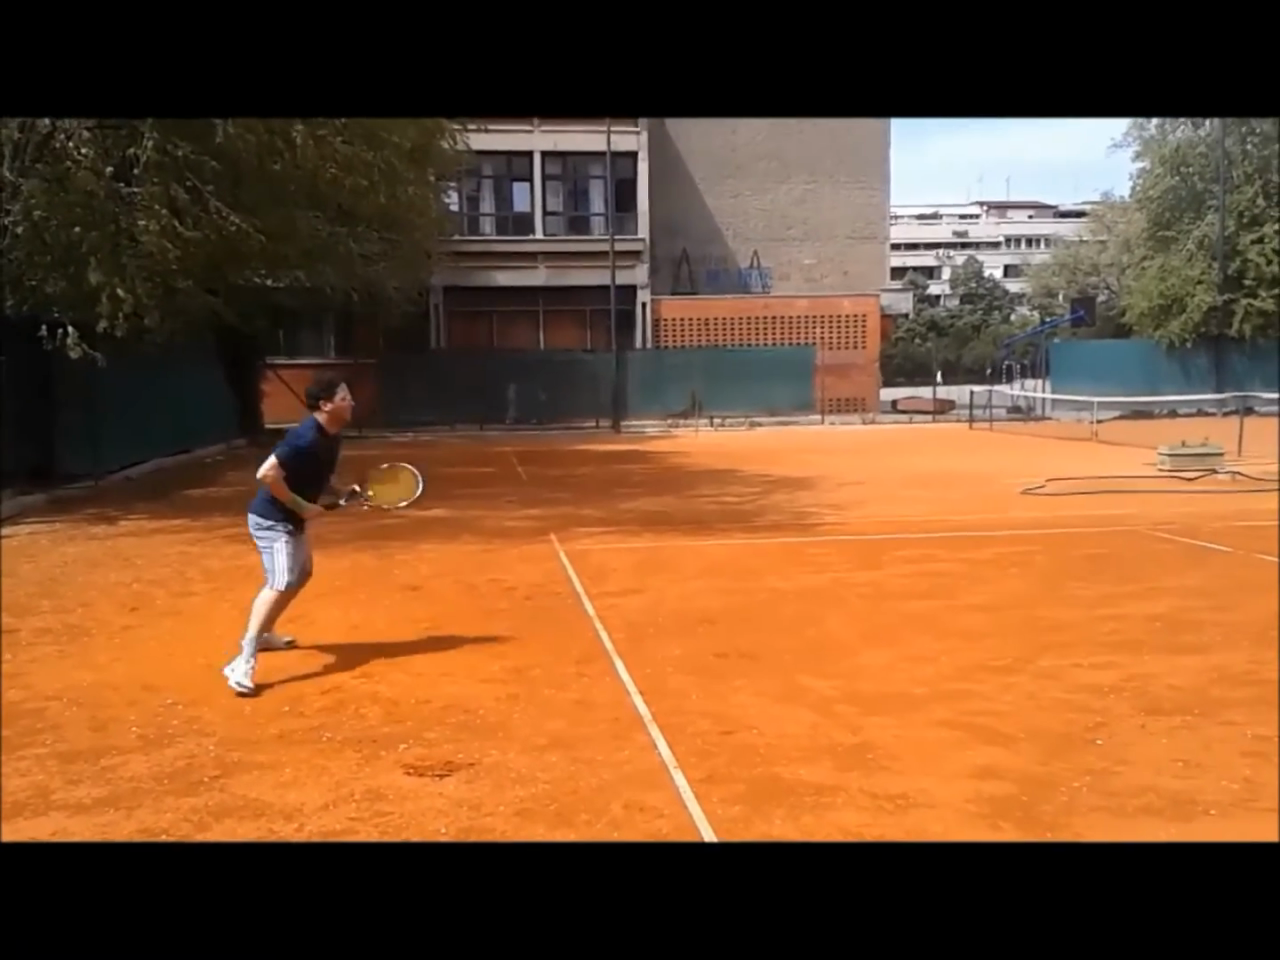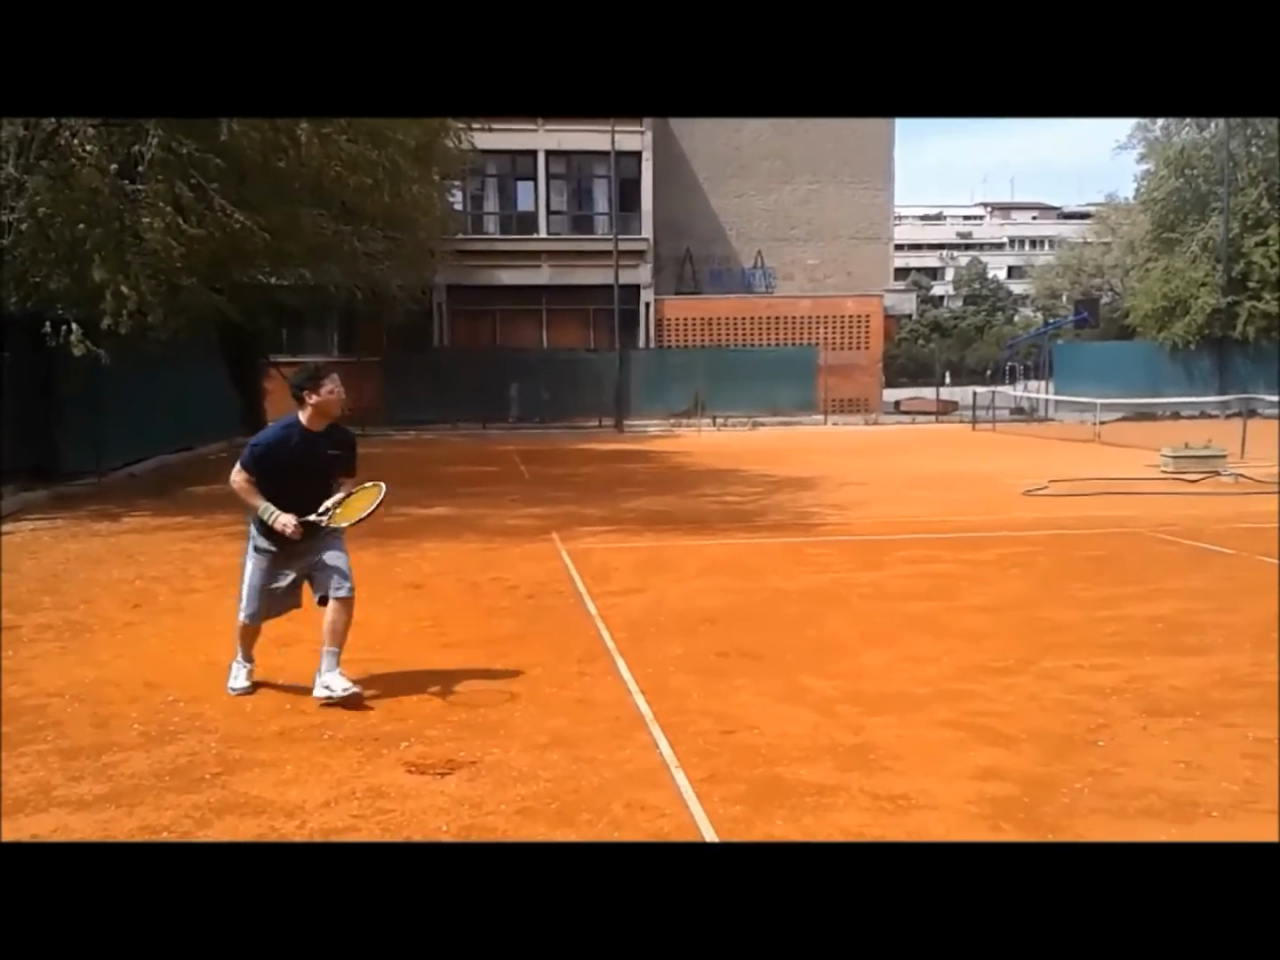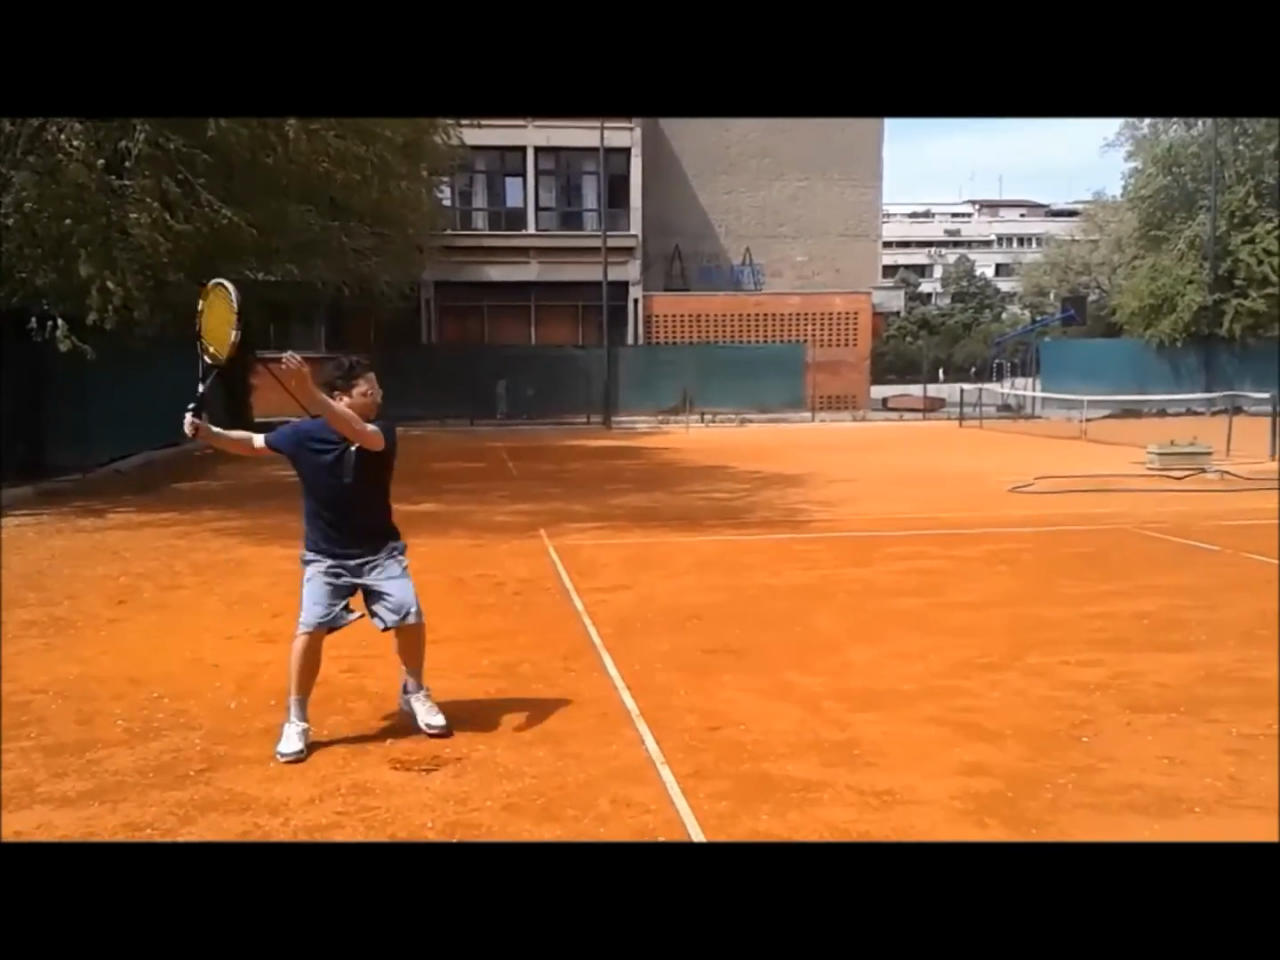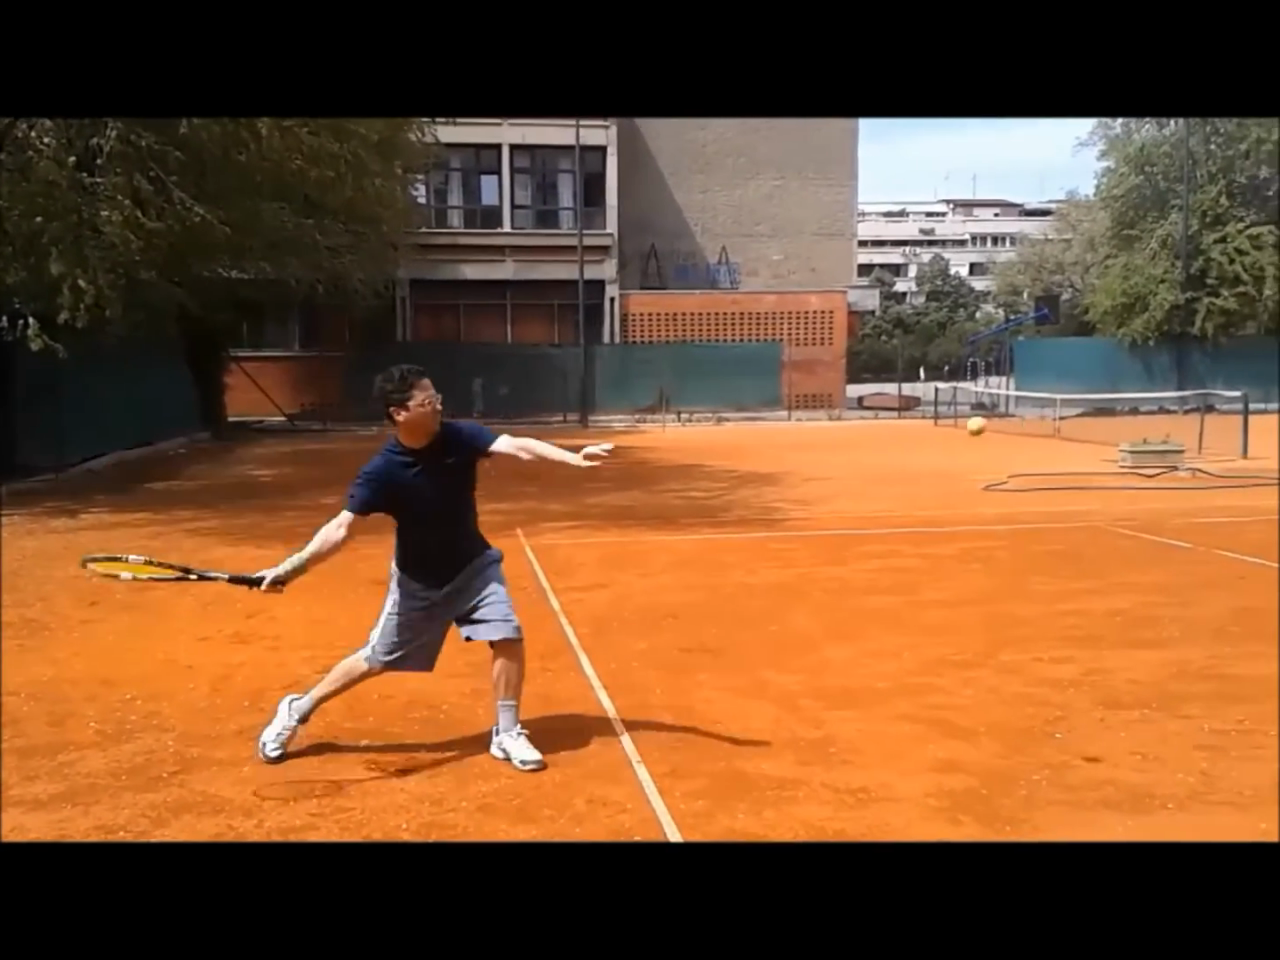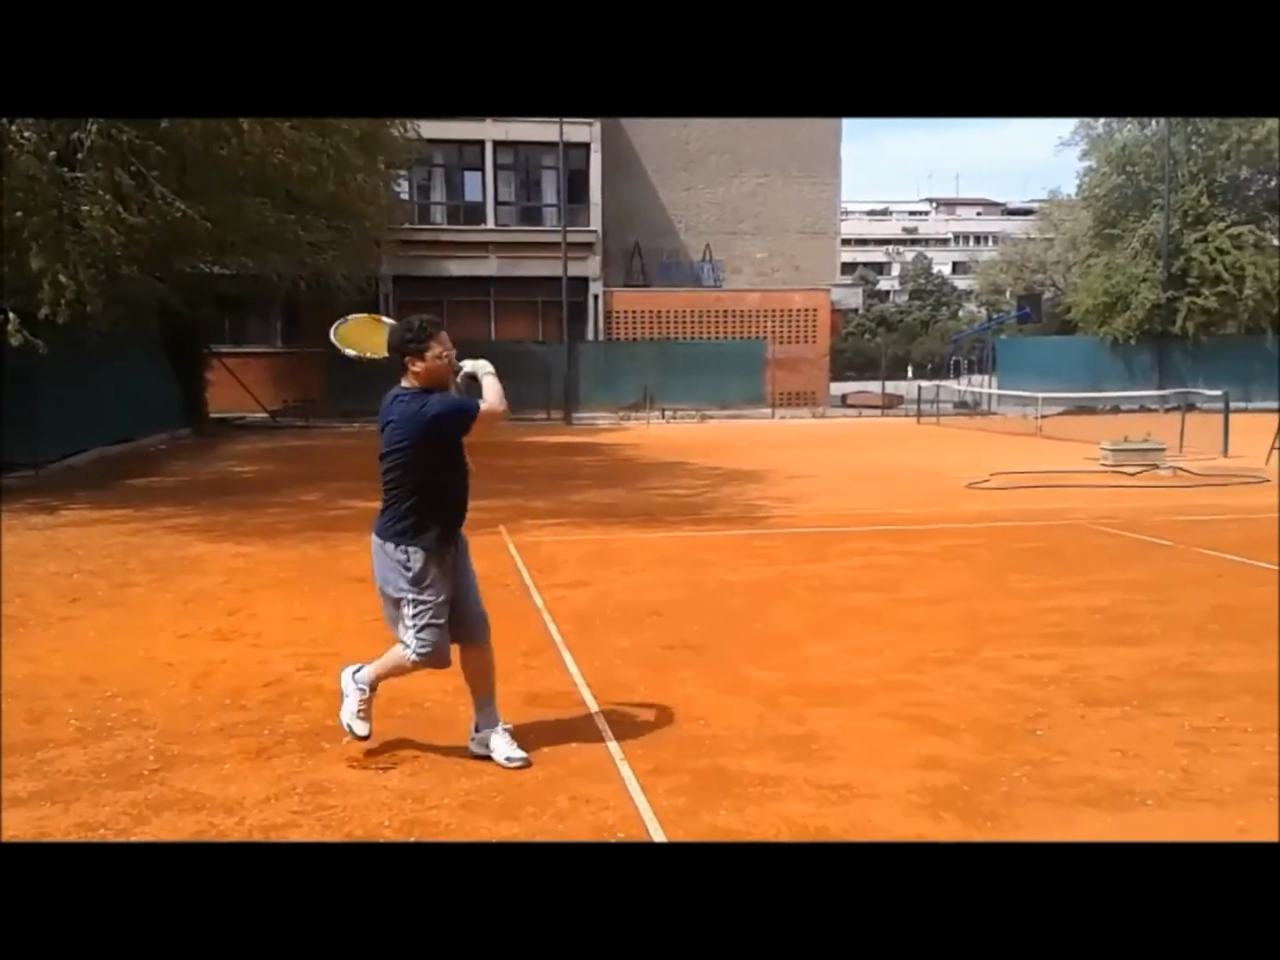
dt=0.4s
person 1, frame 1
left shoulder: (331, 439)
right shoulder: (305, 438)
right elbow: (266, 475)
left wrist: (341, 492)
right wrist: (301, 505)
left hip: (292, 521)
right hip: (271, 519)
left knee: (299, 576)
right knee: (282, 583)
left ankle: (266, 635)
right ankle: (243, 661)
person 1, frame 2
left shoulder: (342, 439)
right shoulder: (273, 438)
left elbow: (346, 488)
right elbow: (238, 480)
left wrist: (336, 501)
right wrist: (274, 516)
left hip: (319, 533)
right hip: (271, 536)
left knee: (342, 593)
right knee: (252, 611)
left ankle: (329, 675)
right ankle: (243, 664)
person 1, frame 3
left shoulder: (381, 434)
right shoulder: (302, 435)
left elbow: (358, 430)
right elbow: (252, 442)
left wrist: (314, 396)
right wrist: (207, 432)
left hip: (380, 552)
right hip: (326, 559)
left knee: (409, 617)
right knee: (309, 631)
left ankle: (414, 691)
right ankle: (297, 721)
person 1, frame 4
left shoulder: (458, 435)
right shoulder: (381, 472)
left elbow: (516, 446)
right elbow: (340, 528)
left wrist: (573, 456)
right wrist: (290, 568)
left hip: (474, 567)
right hip: (423, 583)
left knee: (507, 640)
right knee: (373, 661)
left ankle: (506, 733)
right ankle: (296, 711)
person 1, frame 5
left shoulder: (406, 400)
right shoulder: (436, 409)
right elbow: (494, 411)
left wrist: (457, 377)
right wrist: (486, 371)
left hip: (442, 543)
right hip: (411, 548)
left knee: (476, 635)
right knee: (423, 649)
left ankle: (487, 729)
right ankle: (359, 680)
